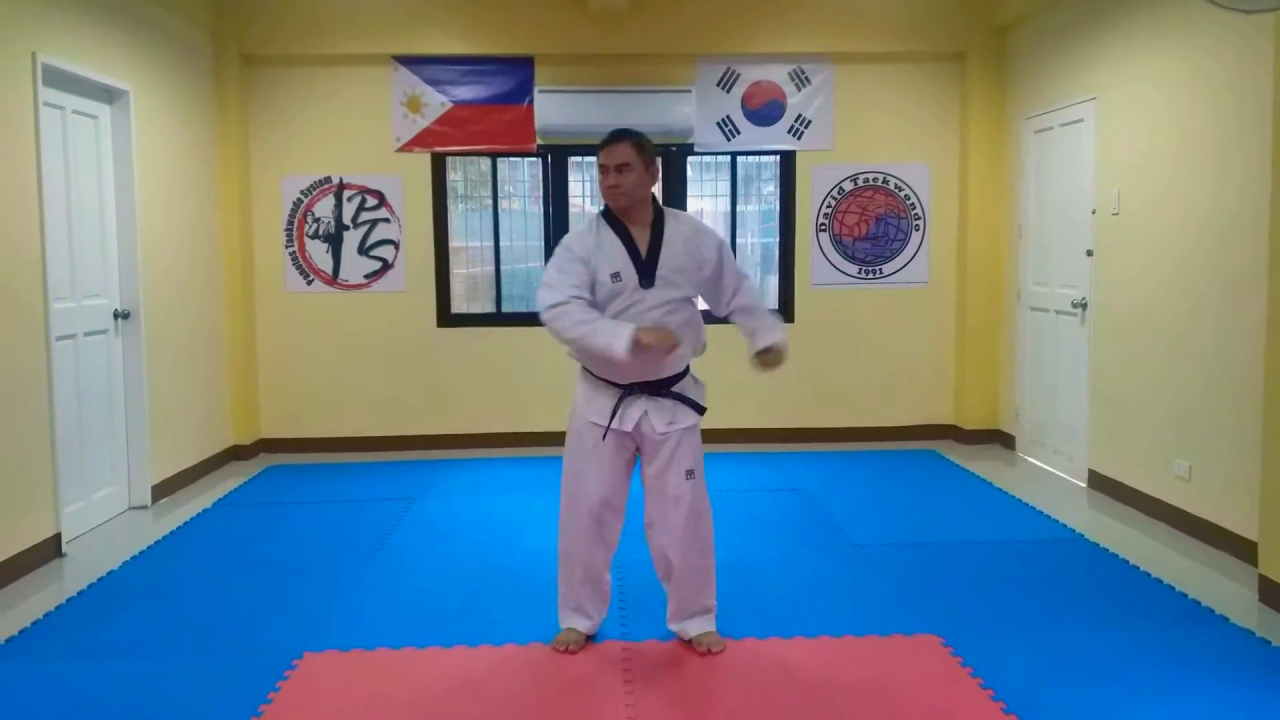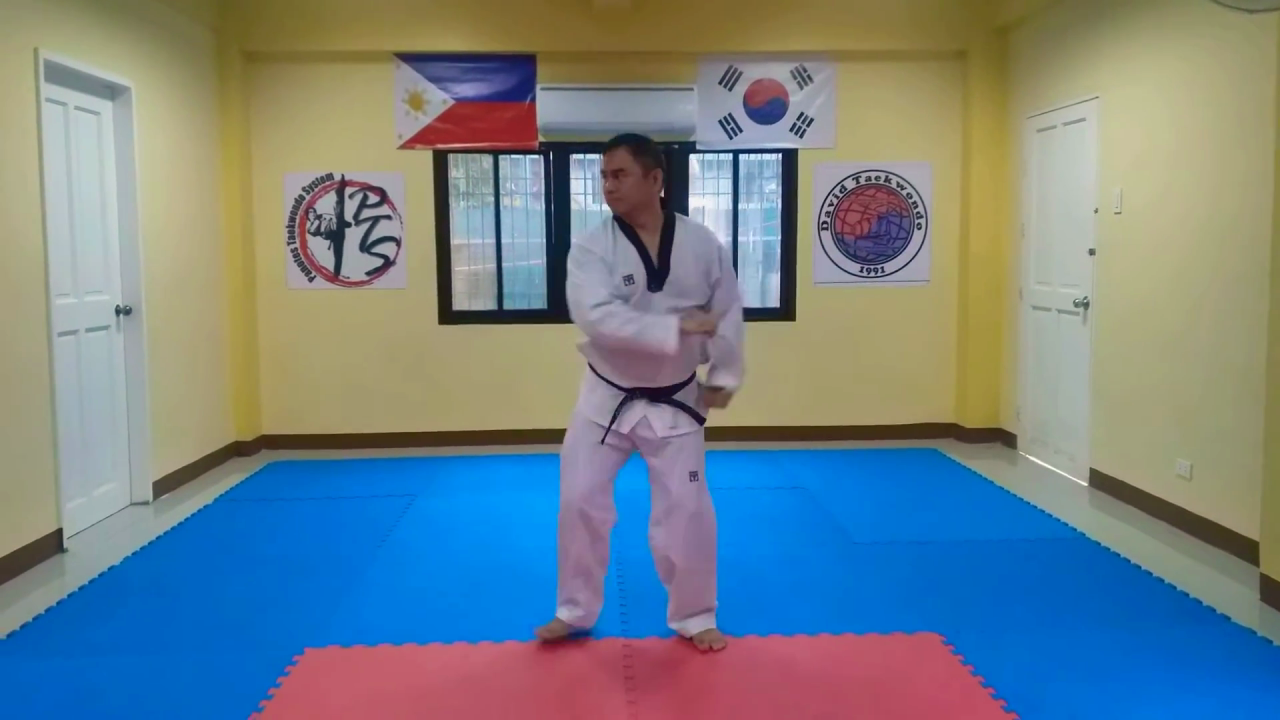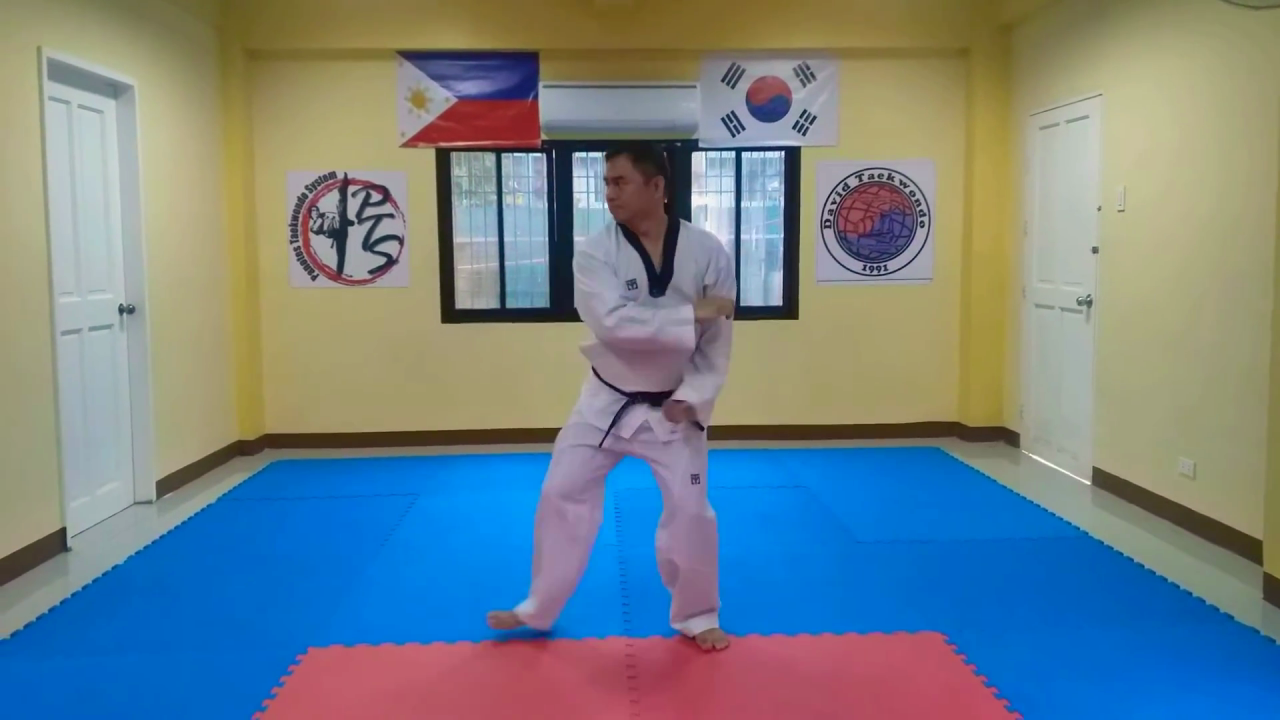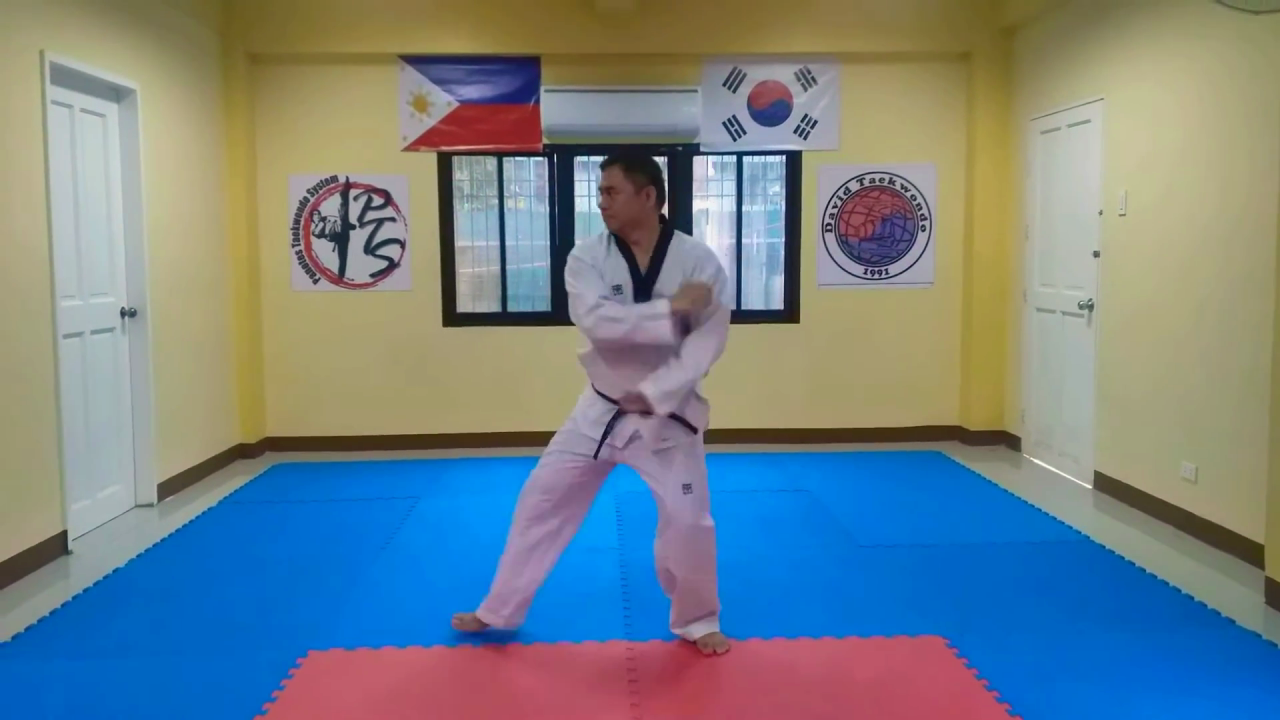
dt=0.1s
person 1, frame 1
left shoulder: (695, 236)
right shoulder: (581, 243)
left elbow: (737, 293)
right elbow: (558, 310)
left wrist: (768, 337)
right wrist: (627, 337)
left hip: (674, 400)
right hip: (604, 398)
left knee: (683, 513)
right knee: (589, 509)
left ankle: (694, 620)
right ankle: (581, 619)
person 1, frame 2
left shoulder: (704, 244)
right shoulder: (593, 244)
left elbow: (727, 315)
right elbow: (595, 314)
left wrist: (724, 375)
right wrist: (677, 328)
left hip: (674, 403)
right hip: (607, 398)
left knee: (687, 513)
right knee: (580, 502)
left ankle: (695, 618)
right ankle: (575, 610)
person 1, frame 3
left shoulder: (709, 252)
right shoulder: (596, 250)
left elbow: (719, 335)
right elbow: (614, 319)
left wrist: (692, 392)
right wrist: (692, 315)
left hip: (675, 406)
right hip: (607, 399)
left knee: (690, 513)
right knee: (562, 497)
left ankle: (697, 618)
right ankle: (536, 608)
person 1, frame 4
left shoulder: (701, 263)
right shoulder: (588, 256)
left elbow: (706, 344)
right elbow: (596, 320)
left wrist: (654, 393)
right wrist: (668, 310)
left hip: (665, 414)
right hip: (600, 409)
left knee: (688, 521)
right knee: (541, 501)
left ankle: (698, 622)
right ankle: (498, 611)
